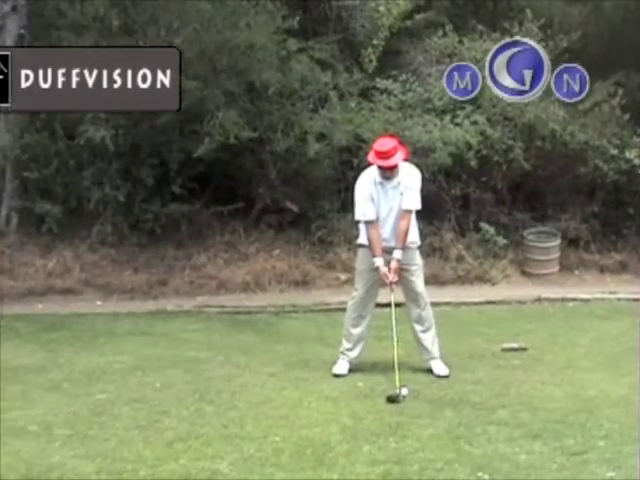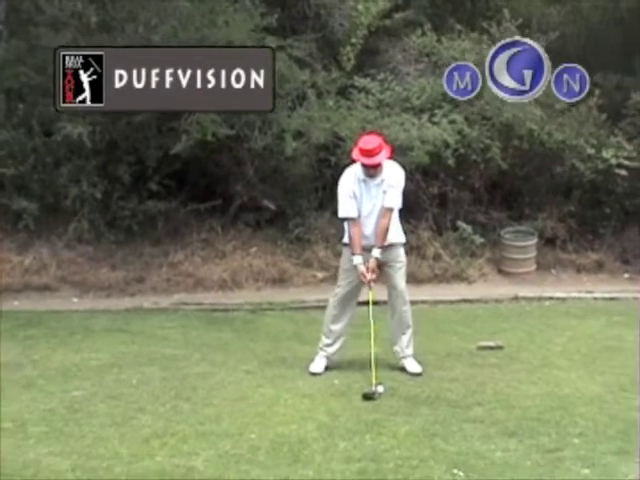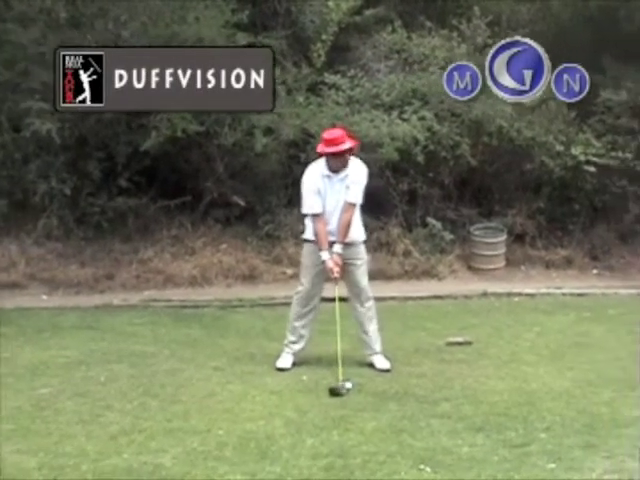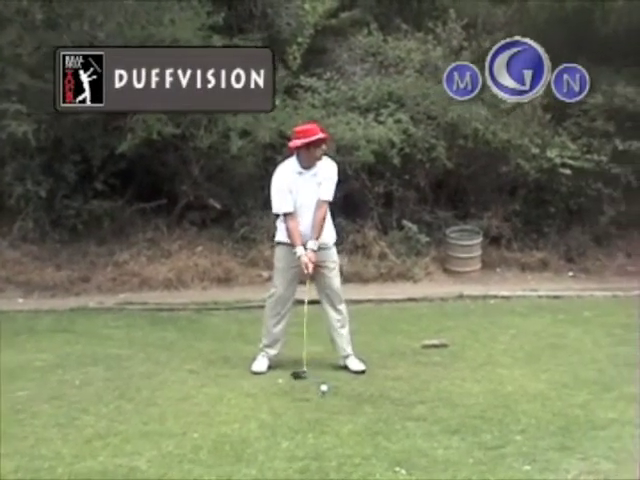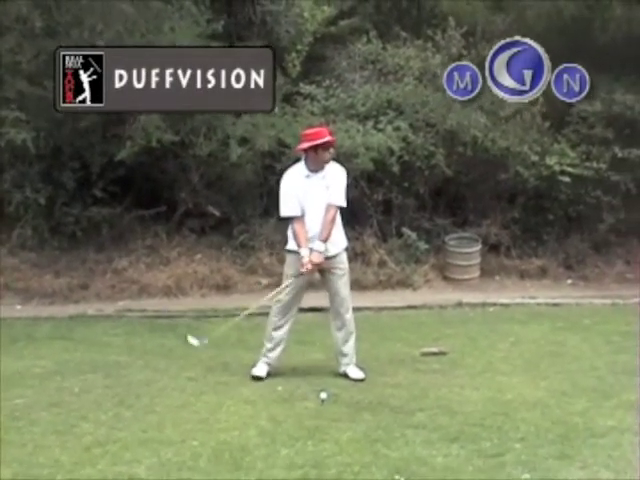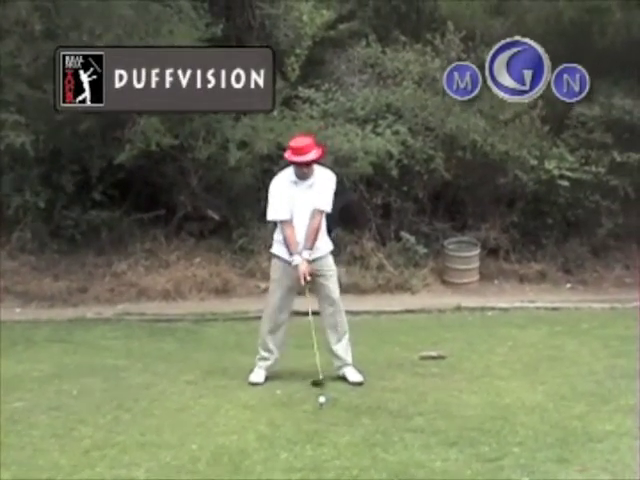
dt=0.7s
person 1, frame 1
left shoulder: (411, 174)
right shoulder: (365, 182)
left elbow: (405, 217)
right elbow: (371, 225)
left wrist: (397, 256)
right wrist: (379, 262)
left hip: (406, 247)
right hip: (372, 247)
left knee: (419, 300)
right knee: (360, 301)
left ankle: (433, 357)
right ankle: (346, 356)
person 1, frame 2
left shoulder: (395, 172)
right shoulder: (348, 179)
left elbow: (386, 216)
right elbow: (353, 222)
left wrist: (376, 255)
right wrist: (358, 260)
left hip: (390, 245)
right hip: (357, 245)
left knee: (400, 297)
right knee: (342, 298)
left ankle: (406, 354)
right ankle: (324, 353)
person 1, frame 3
left shoulder: (358, 169)
right shoulder: (312, 175)
left elbow: (348, 211)
right elbow: (318, 219)
left wrist: (338, 250)
right wrist: (325, 256)
left hip: (351, 241)
right hip: (317, 241)
left knee: (363, 294)
right knee: (305, 294)
left ankle: (374, 351)
right ankle: (290, 350)
person 1, frame 4
left shoulder: (329, 167)
right shoulder: (283, 174)
left elbow: (321, 208)
right elbow: (289, 217)
left wrist: (312, 247)
right wrist: (300, 252)
left hip: (323, 243)
right hip: (289, 243)
left knee: (335, 296)
right knee: (279, 297)
left ankle: (347, 354)
right ankle: (266, 353)
person 1, frame 5
left shoulder: (337, 172)
right shoulder: (291, 178)
left elbow: (331, 212)
right elbow: (296, 220)
left wrist: (319, 249)
right wrist: (305, 252)
left hip: (333, 250)
right hip: (300, 250)
left knee: (342, 305)
right knee: (285, 303)
left ankle: (347, 362)
right ankle: (266, 359)
person 1, frame 6
left shoulder: (326, 177)
right shoulder: (279, 183)
left elbow: (316, 218)
right elbow: (285, 224)
left wrist: (306, 255)
right wrist: (297, 260)
left hip: (319, 254)
right hip: (286, 256)
left knee: (333, 306)
right knee: (275, 311)
left ankle: (344, 364)
right ankle: (262, 364)
